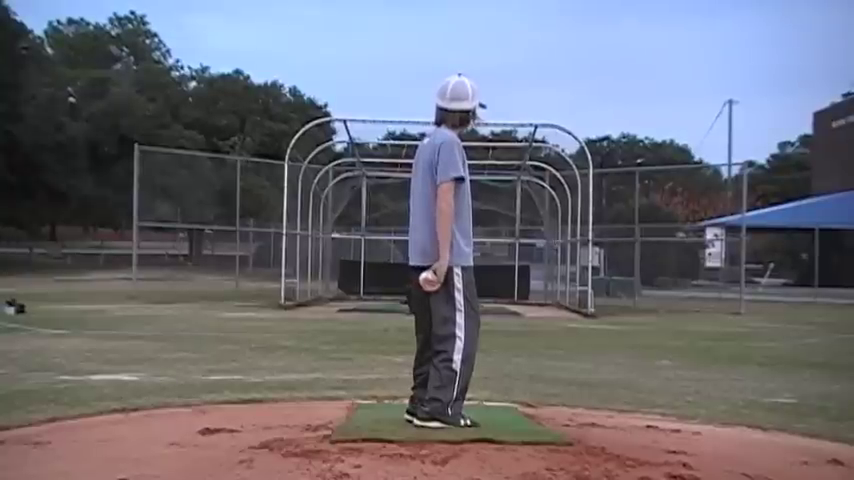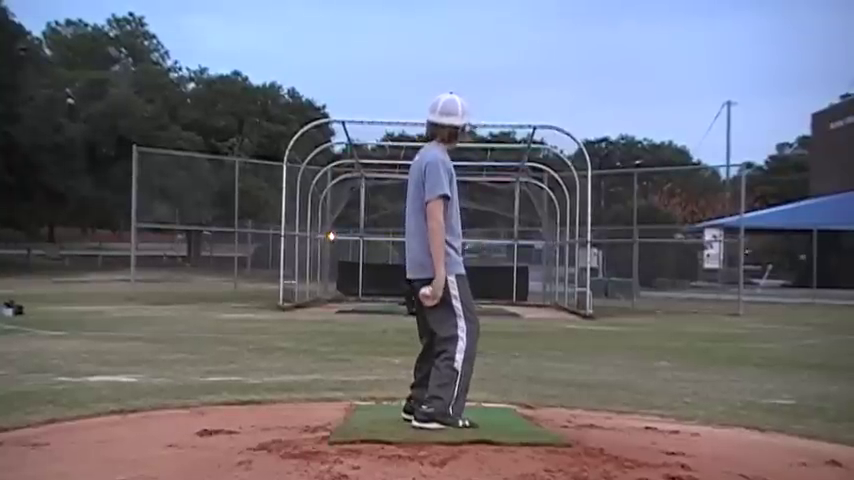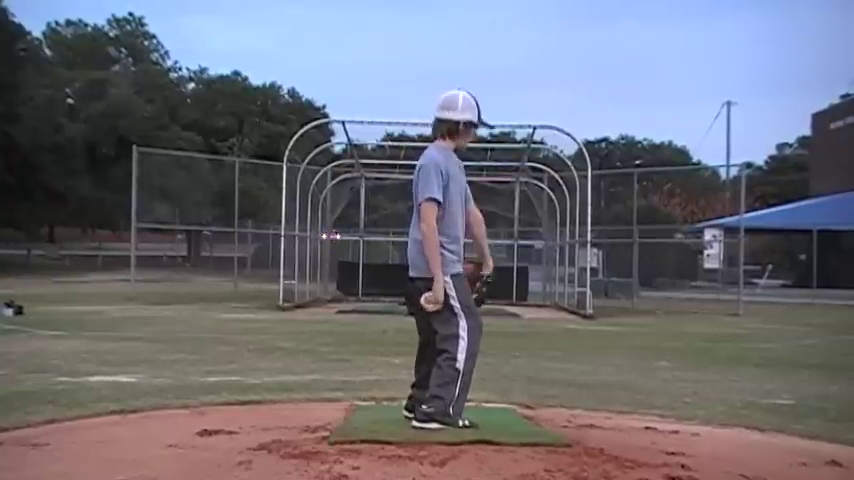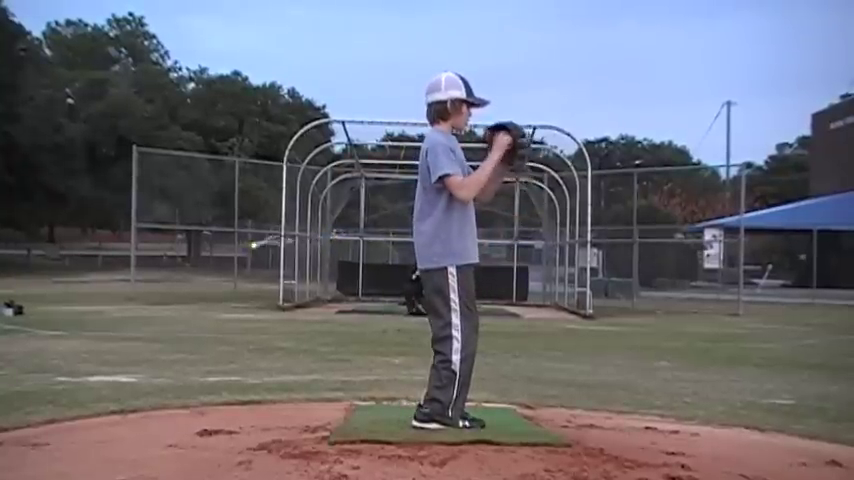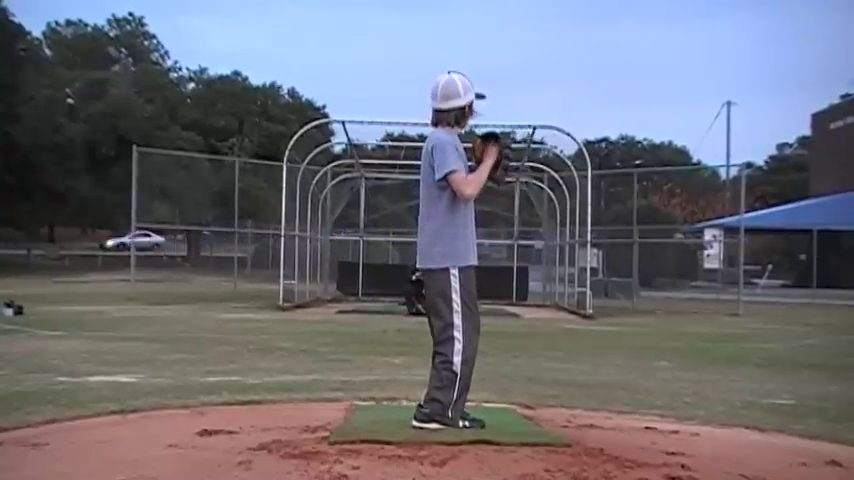
dt=1s
person 1, frame 1
left shoulder: (427, 143)
right shoulder: (449, 143)
right elbow: (444, 201)
right wrist: (445, 256)
left hip: (421, 256)
right hip: (448, 257)
left knee: (432, 333)
right knee: (458, 330)
left ankle: (421, 403)
right ankle: (439, 408)
person 1, frame 2
left shoulder: (423, 158)
right shoulder: (437, 160)
right elbow: (435, 219)
right wrist: (441, 273)
left hip: (421, 268)
right hip: (441, 267)
left knee: (437, 336)
right knee: (461, 333)
left ankle: (419, 403)
right ankle: (438, 410)
person 1, frame 3
left shoulder: (454, 164)
right shoulder: (433, 161)
left elbow: (472, 212)
right elbow: (427, 224)
left wrist: (486, 258)
right wrist: (438, 279)
left hip: (442, 267)
right hip: (438, 267)
left knee: (438, 333)
right knee: (463, 330)
left ankle: (420, 401)
right ankle: (439, 410)
person 1, frame 4
left shoulder: (448, 144)
right shoulder: (437, 143)
left elbow: (482, 194)
right elbow: (464, 191)
left wrist: (504, 161)
right wrist: (494, 153)
left hip: (449, 254)
right hip: (447, 256)
left knee: (454, 333)
right knee: (458, 332)
left ankle: (439, 407)
right ankle: (438, 409)
person 1, frame 5
left shoulder: (444, 141)
right shoulder: (443, 142)
left elbow: (464, 190)
right elbow: (466, 189)
left wrist: (486, 164)
right wrist: (489, 159)
left hip: (444, 254)
right hip: (449, 257)
left knee: (451, 334)
right knee: (460, 333)
left ankle: (438, 408)
right ankle: (439, 410)
